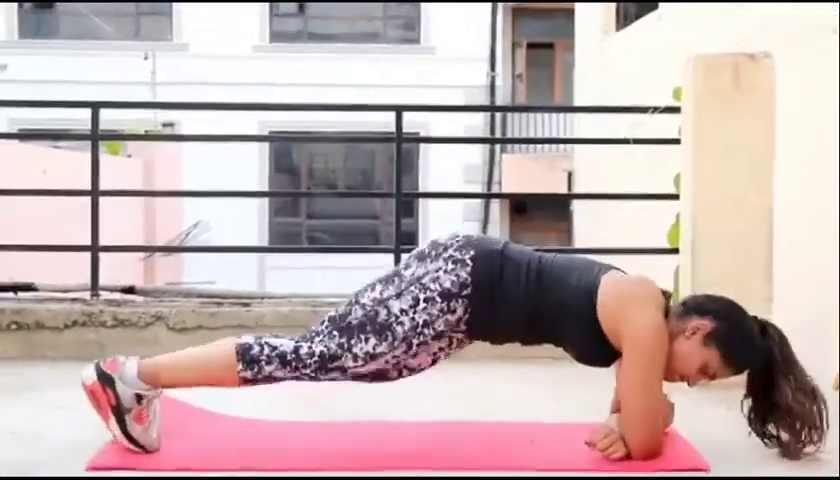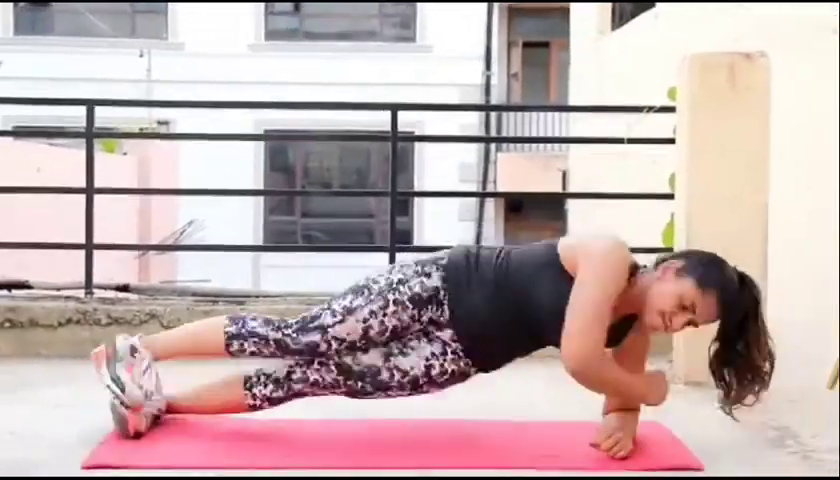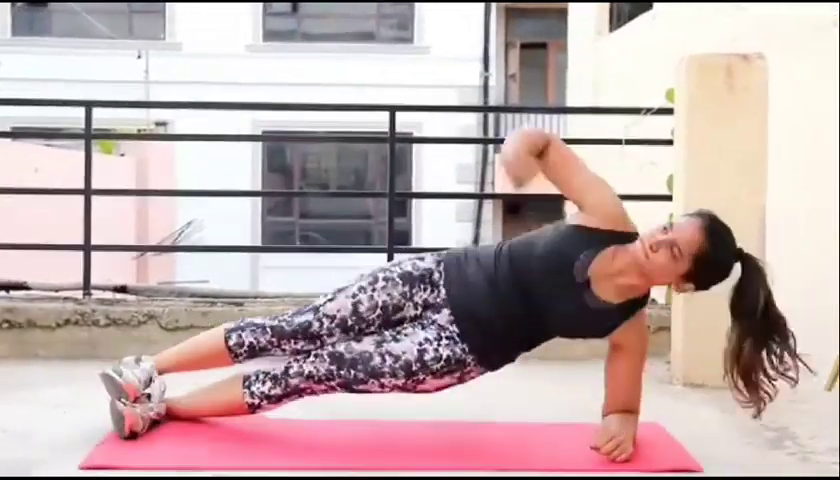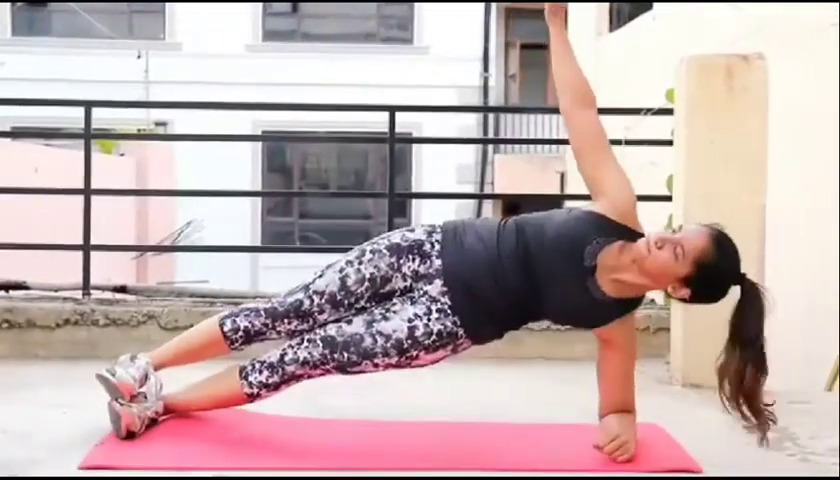
dt=0.3s
person 1, frame 1
left shoulder: (643, 313)
right shoulder: (646, 319)
left elbow: (628, 413)
right elbow: (645, 440)
left wrist: (629, 418)
right wrist: (658, 415)
left hip: (463, 293)
right hip: (458, 274)
left knee: (330, 359)
right knee: (317, 354)
left ankle: (145, 378)
right ankle: (135, 374)
person 1, frame 2
left shoulder: (636, 329)
right shoulder: (614, 264)
left elbow: (617, 402)
right elbow: (579, 359)
left wrist: (623, 422)
right wrist: (643, 392)
left hip: (465, 354)
right hip: (439, 287)
left knee: (324, 379)
right knee: (301, 339)
left ankle: (158, 400)
right ankle: (140, 350)
person 1, frame 3
left shoulder: (630, 322)
right shoulder: (610, 218)
left elbow: (621, 404)
right elbow: (534, 140)
left wrist: (621, 424)
right wrist: (524, 151)
left hip: (464, 345)
right hip: (441, 278)
left knee: (319, 370)
right knee: (298, 330)
left ankle: (161, 404)
right ankle: (150, 371)
person 1, frame 4
left shoulder: (617, 319)
right shoulder: (618, 207)
left elbow: (618, 404)
right elbow: (579, 109)
left wrist: (621, 424)
left hip: (452, 318)
right hip: (433, 249)
left knee: (312, 356)
right knee: (288, 313)
left ankle: (155, 403)
right ankle: (145, 370)
